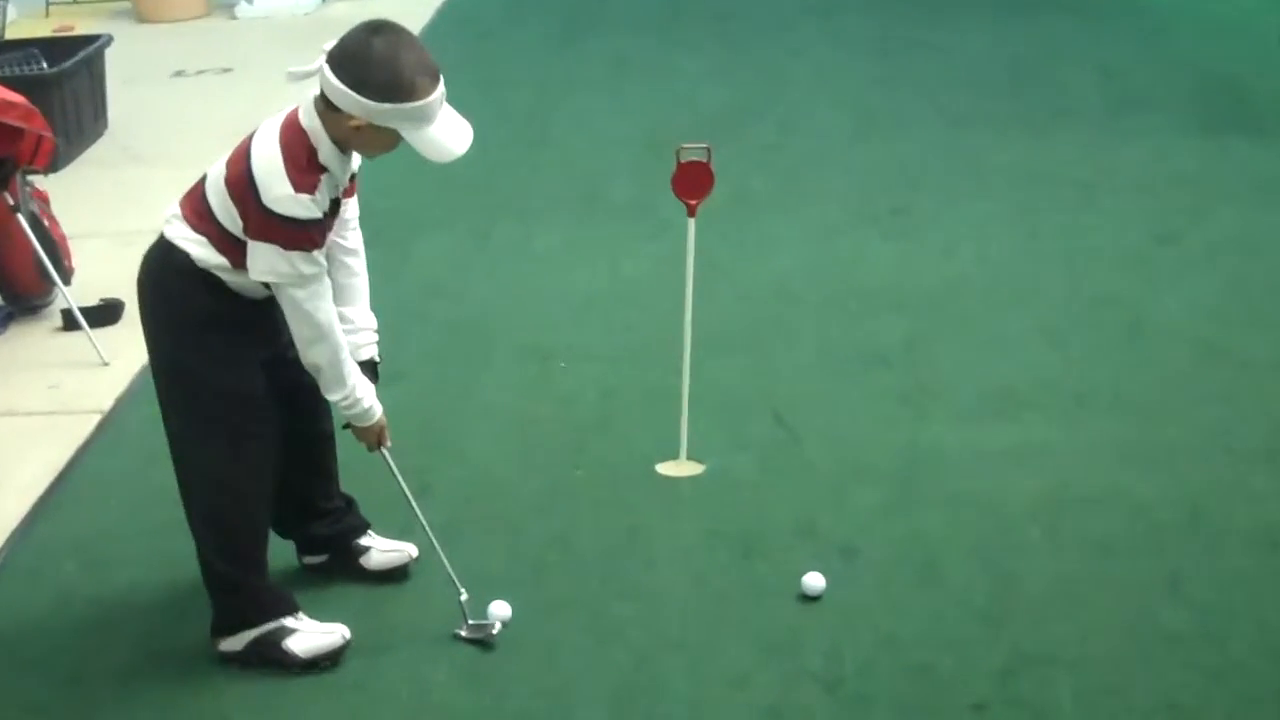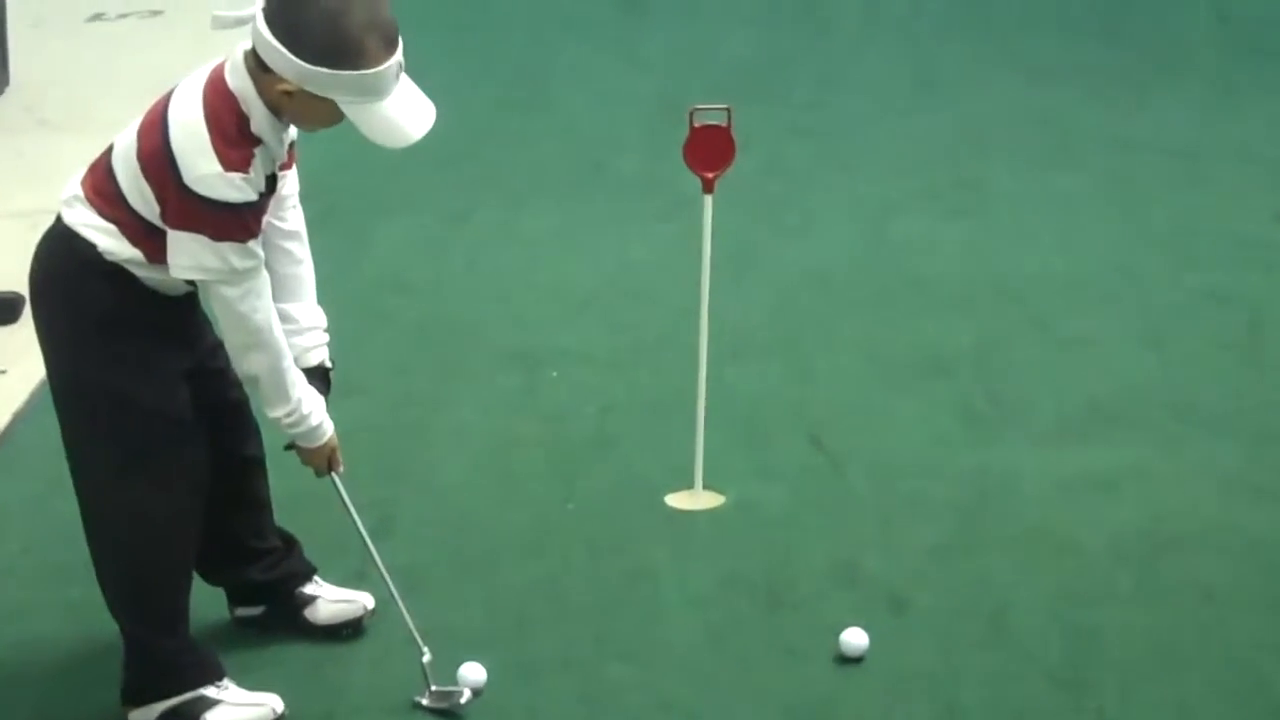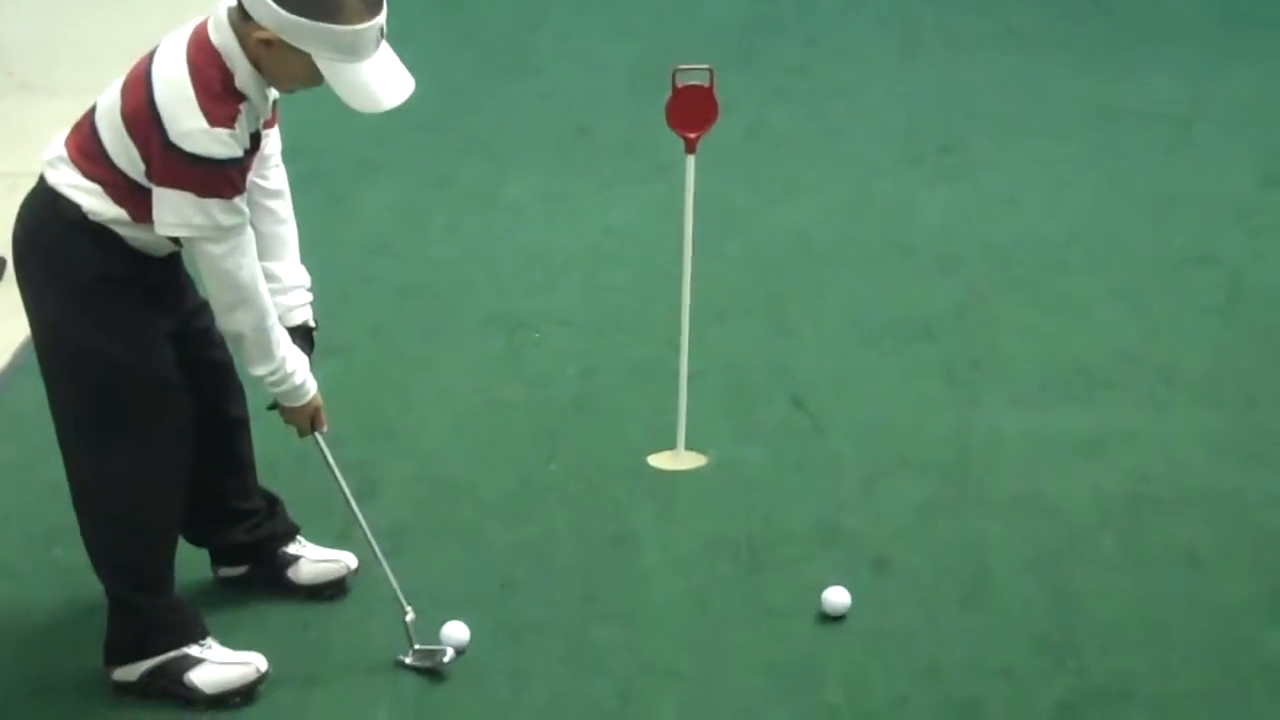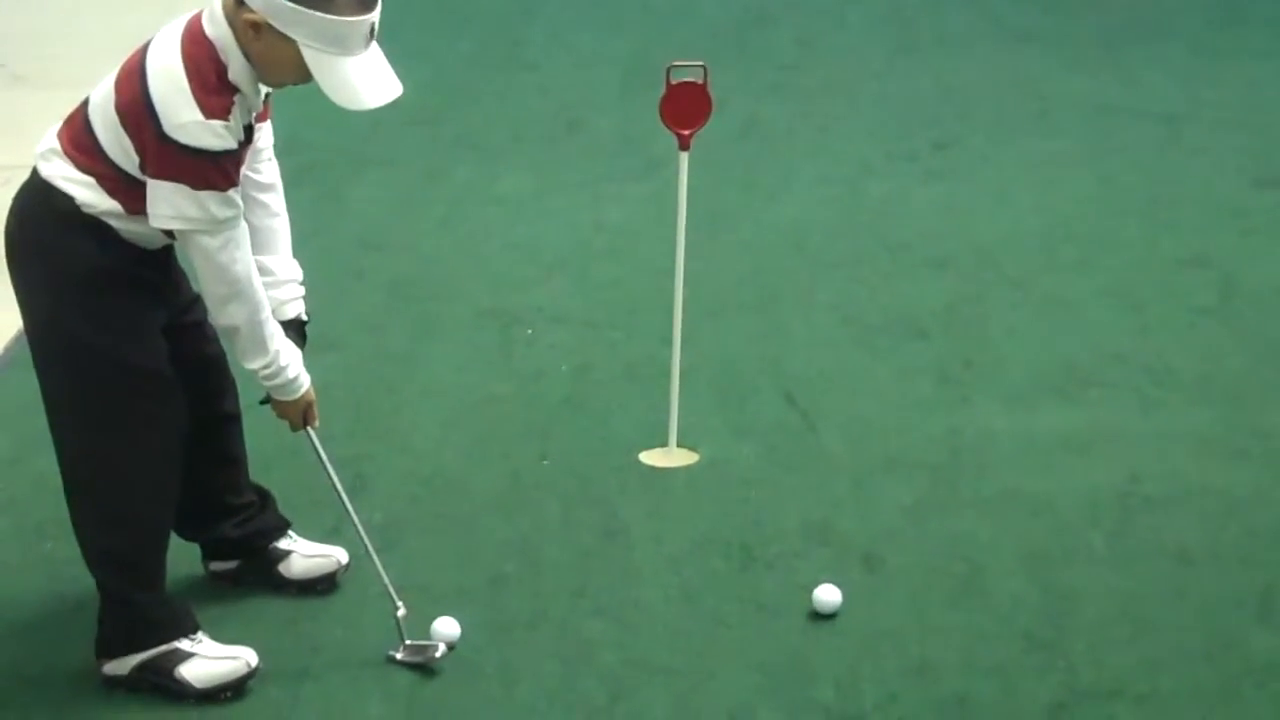
dt=0.7s
person 1, frame 1
left shoulder: (329, 134)
right shoulder: (288, 183)
left elbow: (345, 243)
right elbow: (308, 305)
left wrist: (363, 356)
right wrist: (358, 403)
left hip: (244, 286)
right hip: (192, 297)
left knee: (302, 409)
right knee: (232, 448)
left ankle: (328, 535)
person 1, frame 2
left shoulder: (262, 95)
right shoulder: (213, 159)
left elbow: (282, 227)
right elbow: (244, 311)
left wrist: (310, 360)
right wrist: (307, 421)
left hip: (155, 278)
right hip: (97, 292)
left knee: (226, 434)
right knee: (149, 476)
left ankle: (267, 583)
person 1, frame 3
right shoulder: (197, 115)
left elbow: (265, 184)
right elbow: (229, 269)
left wrist: (294, 317)
right wrist: (291, 379)
left hip: (137, 240)
right hip: (80, 252)
left knee: (210, 391)
right knee: (135, 434)
left ankle: (249, 542)
right ankle: (148, 640)
person 1, frame 4
right shoulder: (192, 107)
left elbow: (258, 179)
right elbow: (223, 262)
left wrist: (287, 311)
right wrist: (284, 373)
left hip: (128, 234)
right hip: (72, 245)
left knee: (203, 383)
right knee: (127, 428)
left ankle: (242, 538)
right ankle: (139, 635)
